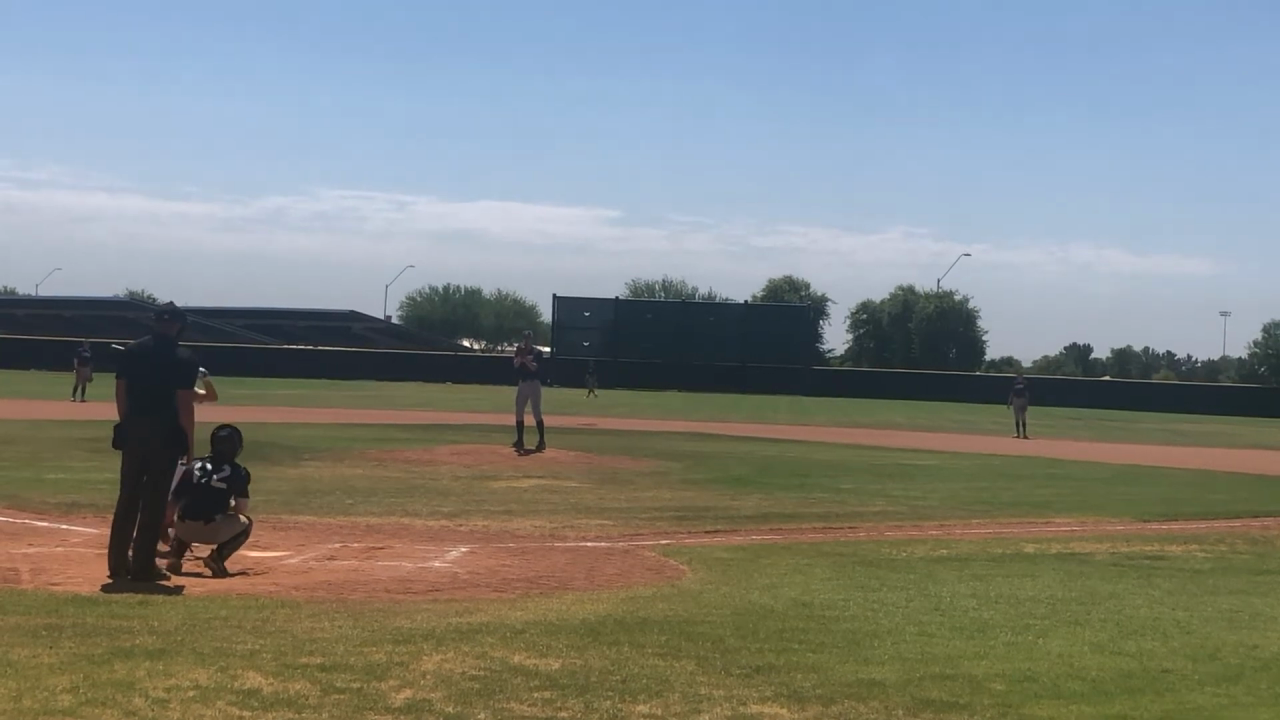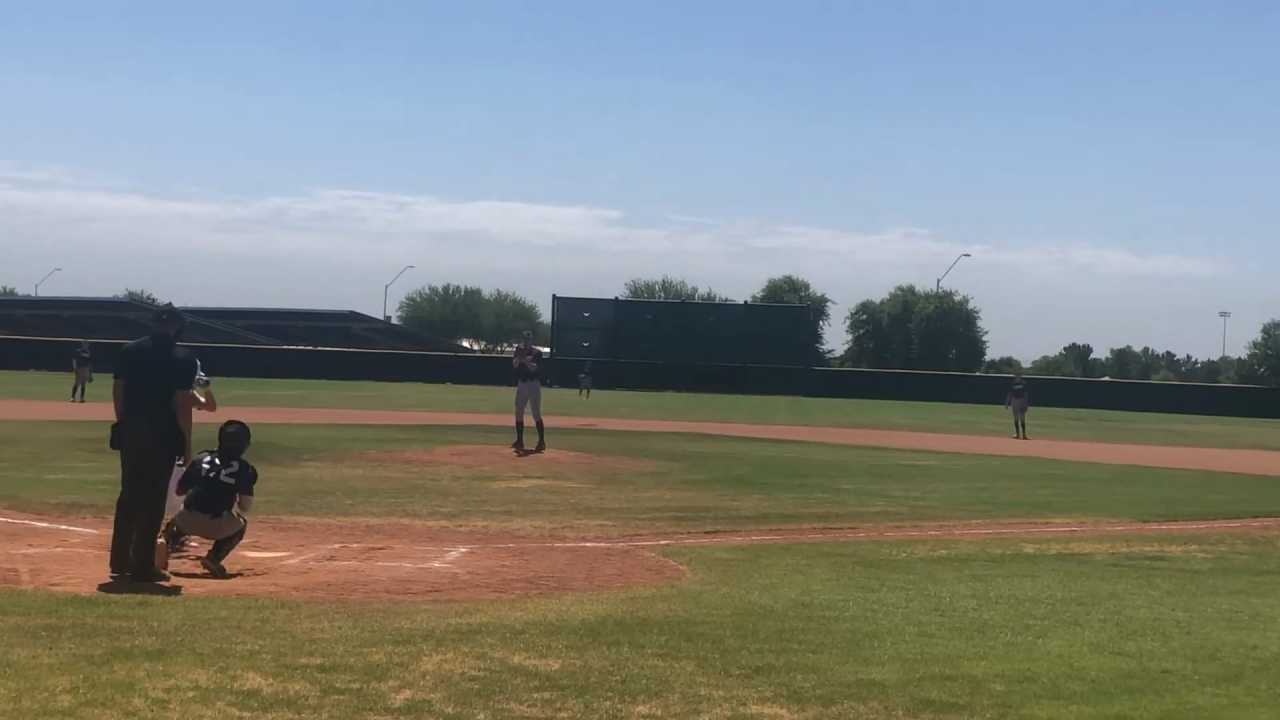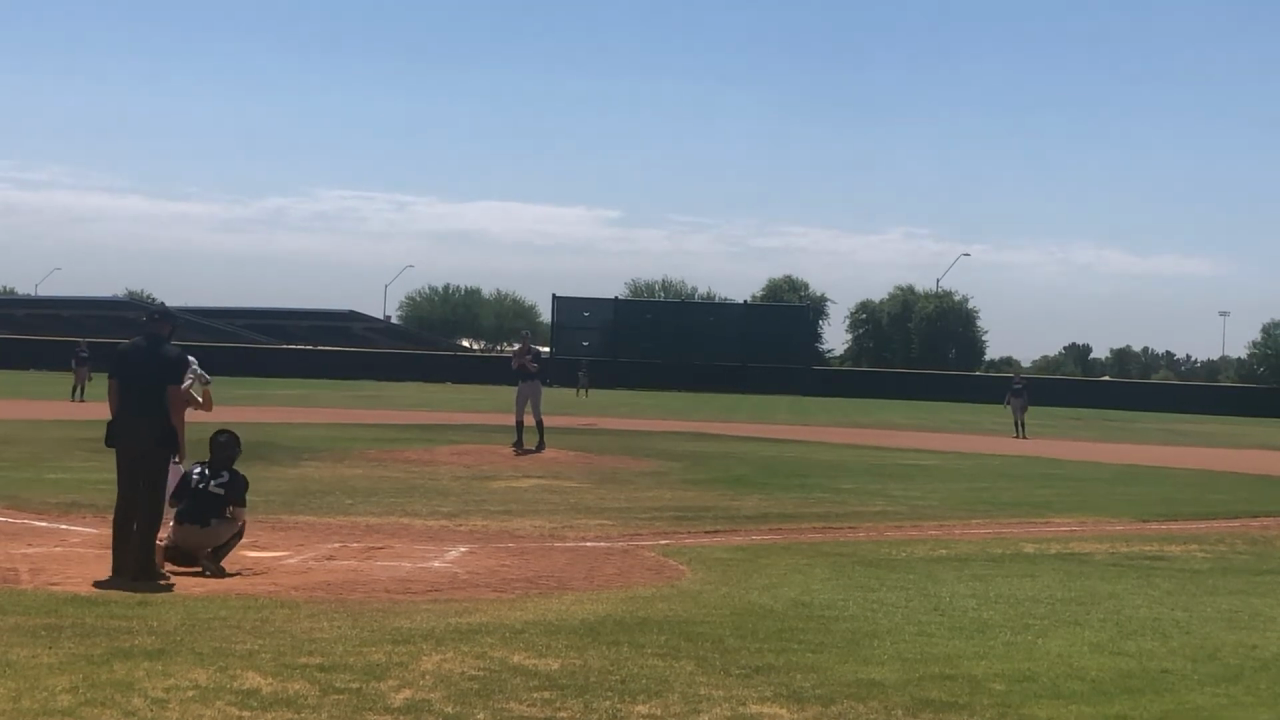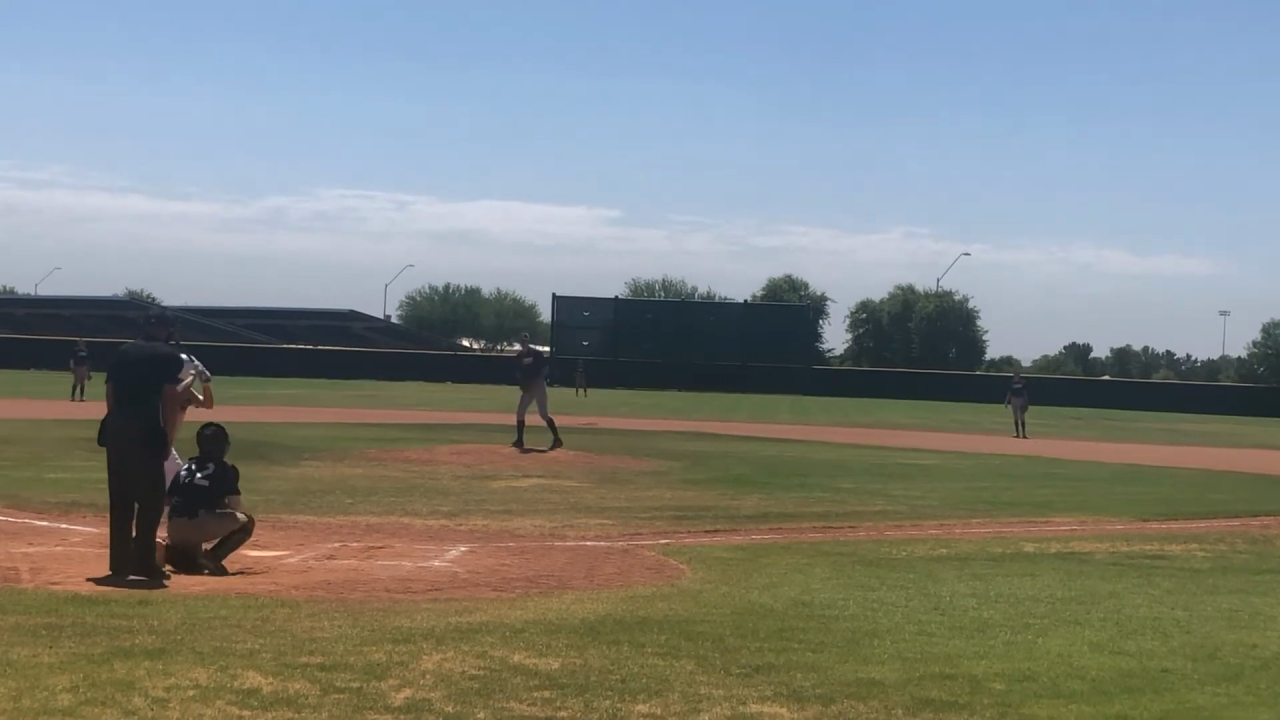
dt=0.3s
person 1, frame 1
left shoulder: (131, 350)
right shoulder: (184, 359)
left elbow: (120, 392)
right elbow: (184, 405)
left wrist: (126, 425)
right wrist: (189, 442)
left hip: (134, 430)
right hip: (165, 434)
left knee: (128, 496)
right knee: (154, 501)
left ankle: (118, 563)
right ankle: (142, 566)
person 1, frame 2
left shoulder: (129, 351)
right shoulder: (182, 358)
left elbow: (117, 392)
right elbow: (182, 405)
left wrist: (124, 424)
right wrist: (186, 442)
left hip: (131, 430)
right hip: (162, 433)
left knee: (128, 495)
right knee: (152, 500)
left ankle: (120, 560)
right ankle: (142, 567)
person 1, frame 3
left shoulder: (124, 350)
right shoulder: (173, 355)
left elbow: (113, 392)
right elbow: (174, 402)
left wrist: (120, 424)
right wrist: (180, 441)
left hip: (125, 428)
right hip: (155, 431)
left knee: (126, 498)
right knee: (151, 500)
left ankle: (121, 565)
right ankle: (143, 566)
person 1, frame 4
left shoulder: (122, 352)
right shoulder: (168, 356)
left elbow: (110, 395)
right elbow: (169, 401)
right wrist: (169, 438)
left hip: (115, 426)
right hip: (145, 429)
left knee: (120, 498)
right knee: (152, 497)
left ankle: (120, 564)
right ankle: (143, 562)
